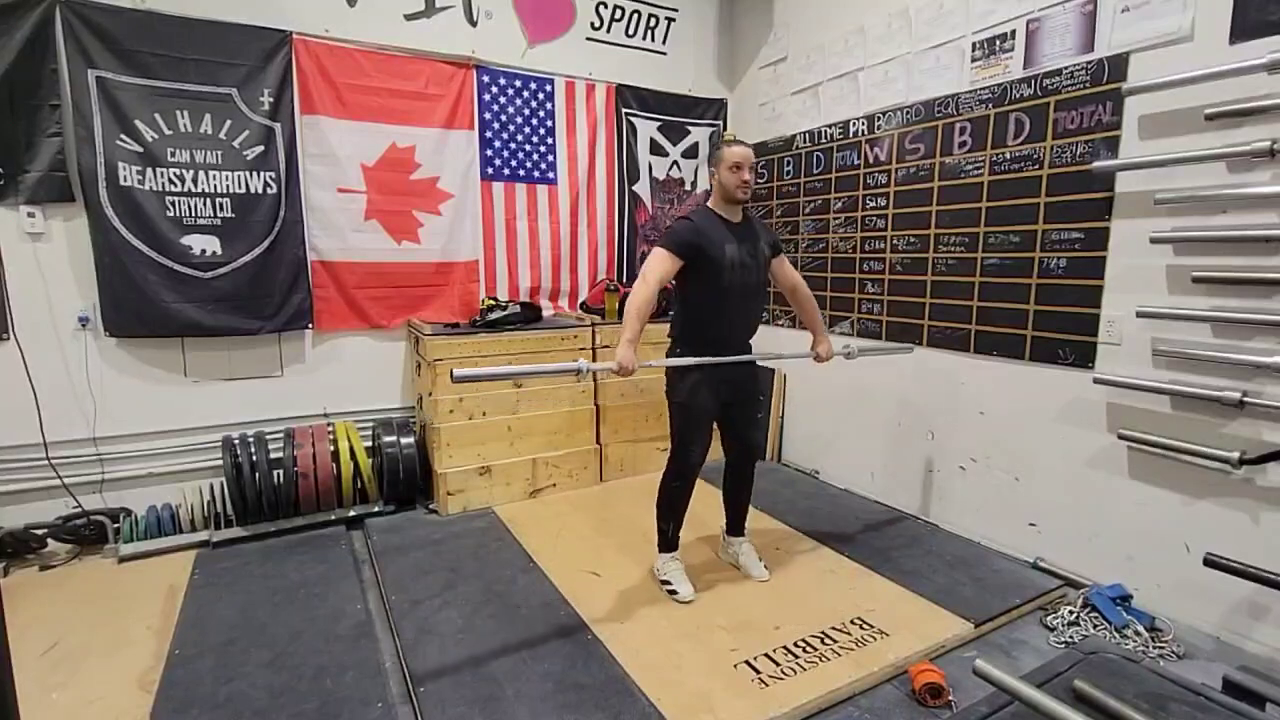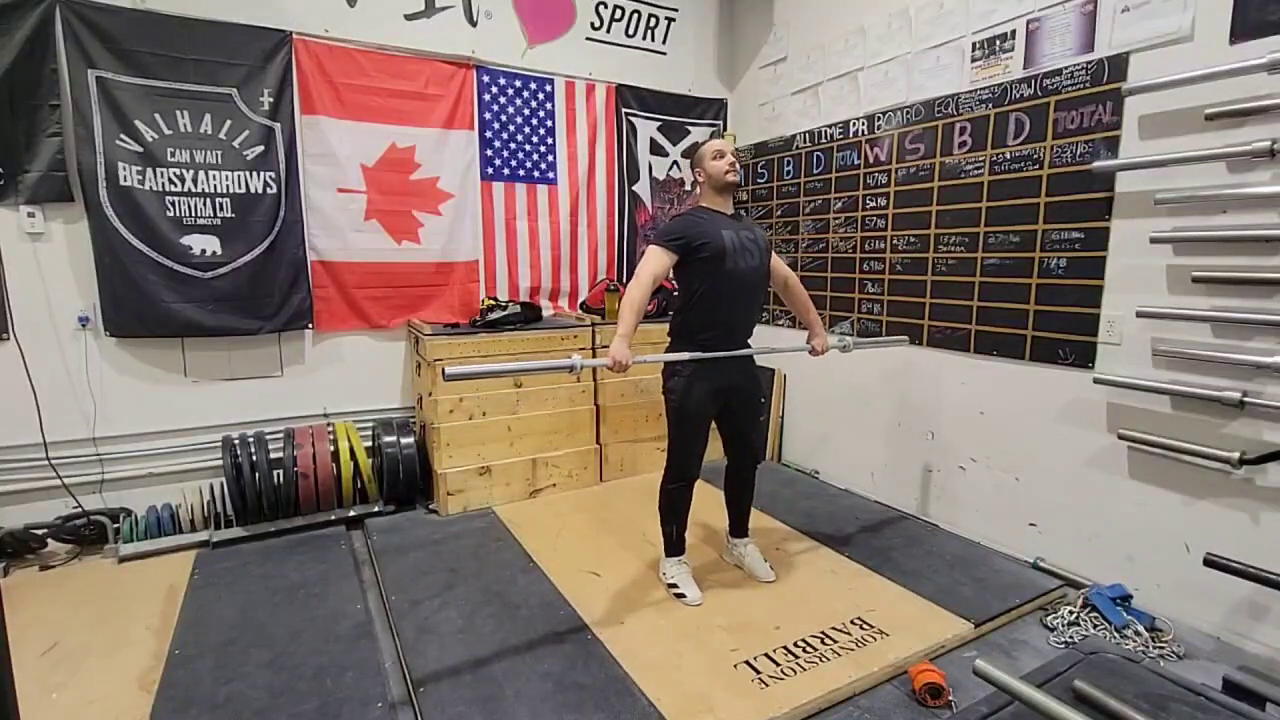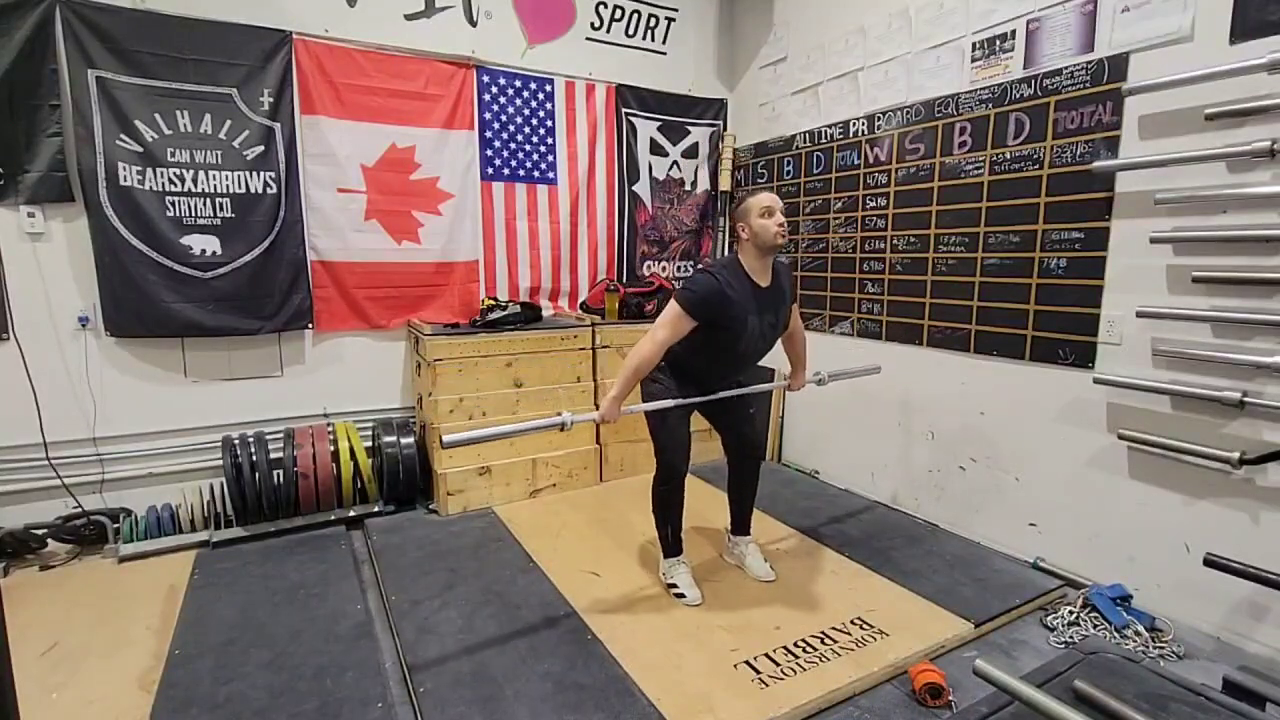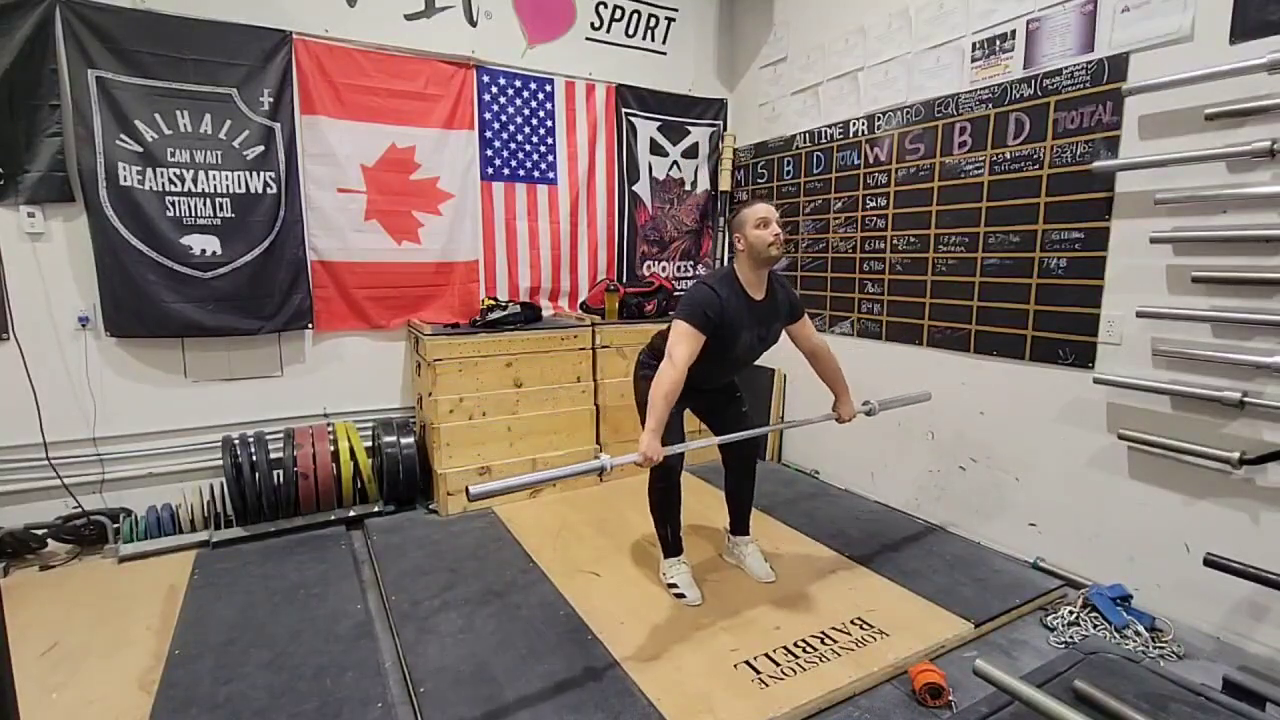
dt=1s
person 1, frame 1
left shoulder: (760, 233)
right shoulder: (692, 229)
left elbow: (794, 286)
right elbow: (649, 282)
left wrist: (820, 337)
right wrist: (628, 344)
left hip: (741, 363)
right hip: (695, 367)
left knee: (746, 453)
right knee: (687, 460)
left ankle: (734, 540)
right ankle: (667, 557)
person 1, frame 2
left shoulder: (752, 230)
right shoulder: (686, 227)
left elbow: (785, 280)
right elbow: (644, 278)
left wrist: (816, 328)
right wrist: (622, 339)
left hip: (740, 363)
right hip: (693, 367)
left knee: (747, 457)
right knee: (684, 467)
left ankle: (738, 541)
right ankle: (673, 560)
person 1, frame 3
left shoulder: (783, 278)
right shoulder: (714, 284)
left elbow: (792, 328)
right elbow: (656, 340)
left wrist: (799, 372)
right wrist: (615, 398)
left hip: (724, 381)
right hip: (672, 378)
left knee: (750, 449)
right knee: (673, 464)
left ankle: (739, 540)
right ankle: (672, 561)
person 1, frame 4
left shoulder: (781, 294)
right shoulder: (710, 295)
left elbow: (815, 347)
right elbow: (675, 364)
left wrist: (843, 397)
right wrist: (651, 435)
left hip: (716, 380)
right hip: (661, 375)
left knee: (744, 450)
right knee: (668, 463)
left ankle: (738, 540)
right ankle: (672, 560)
